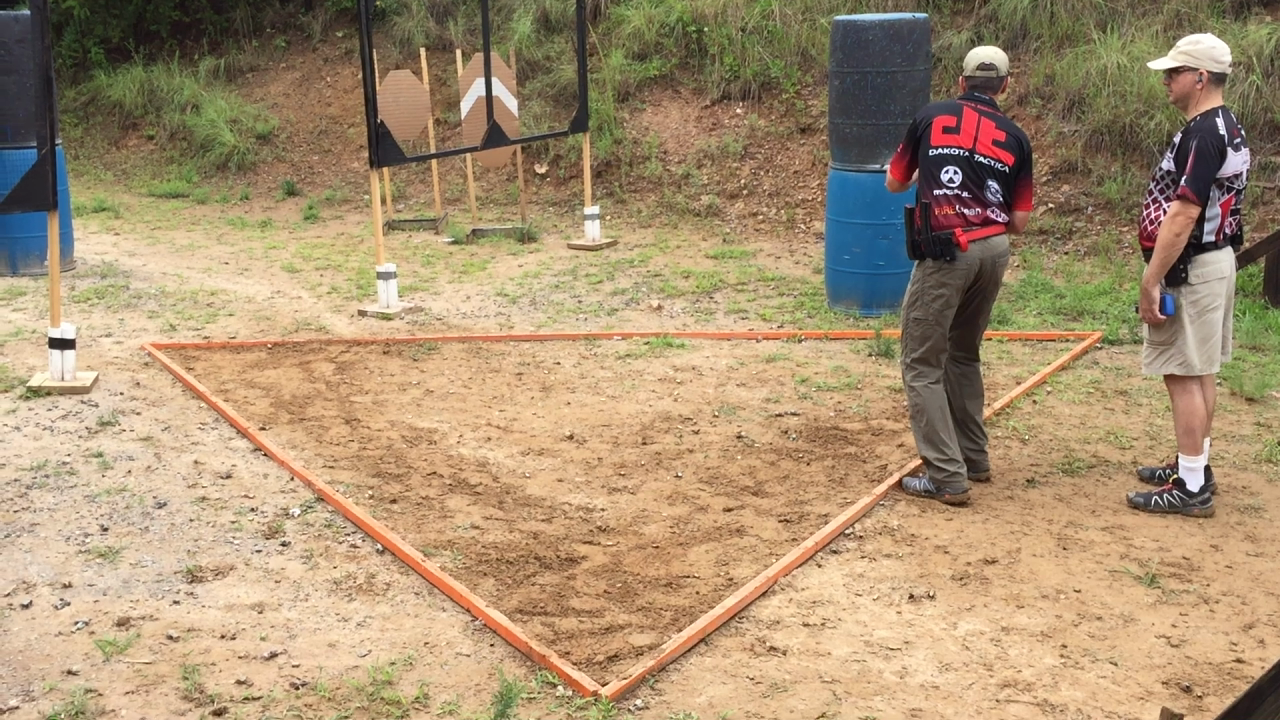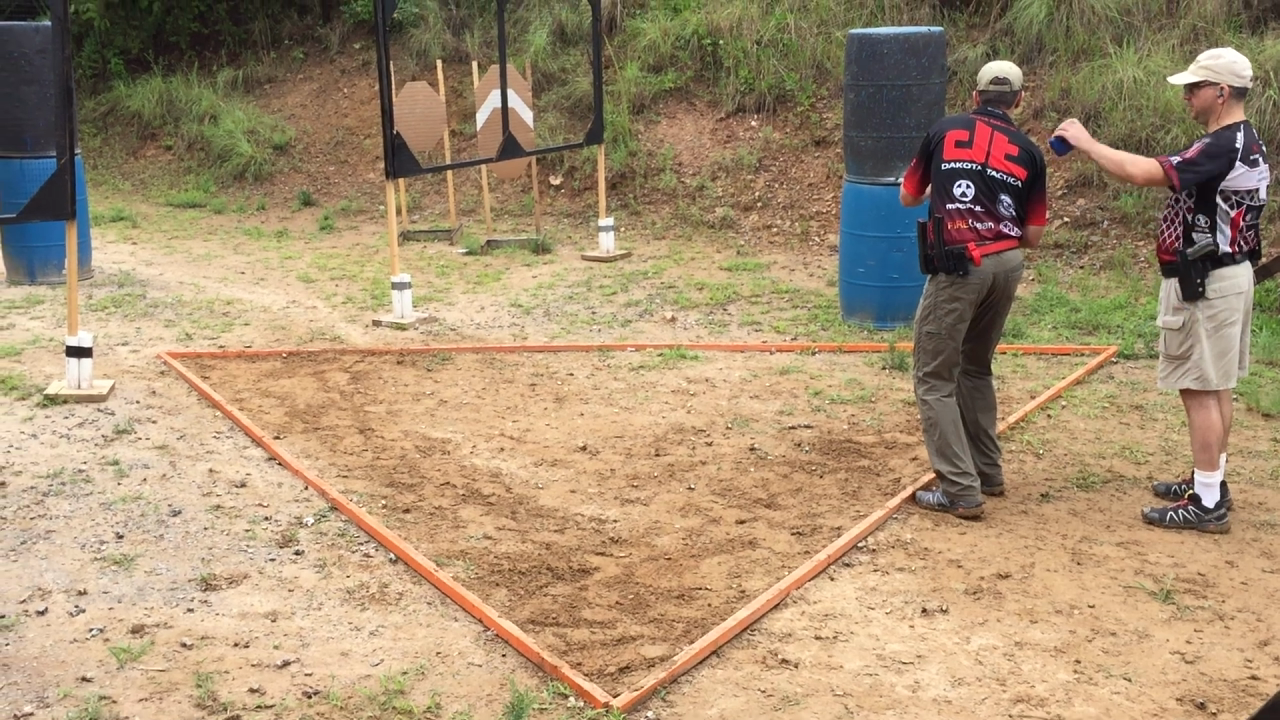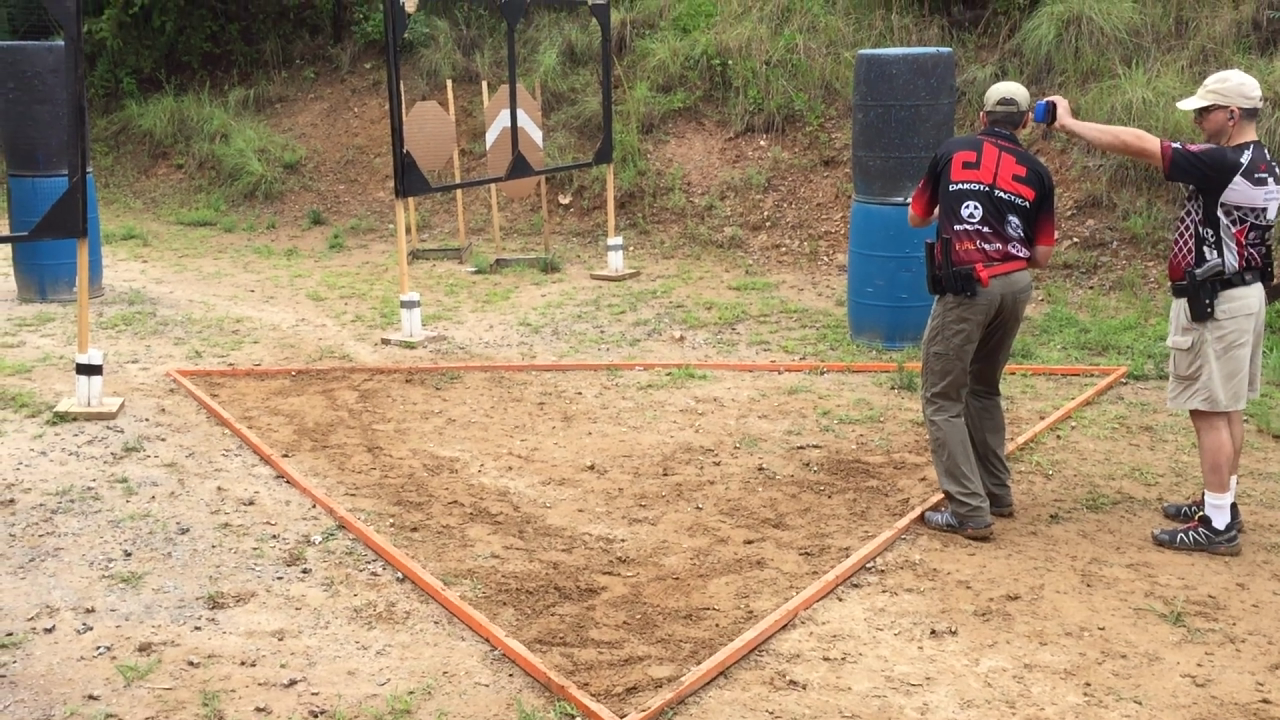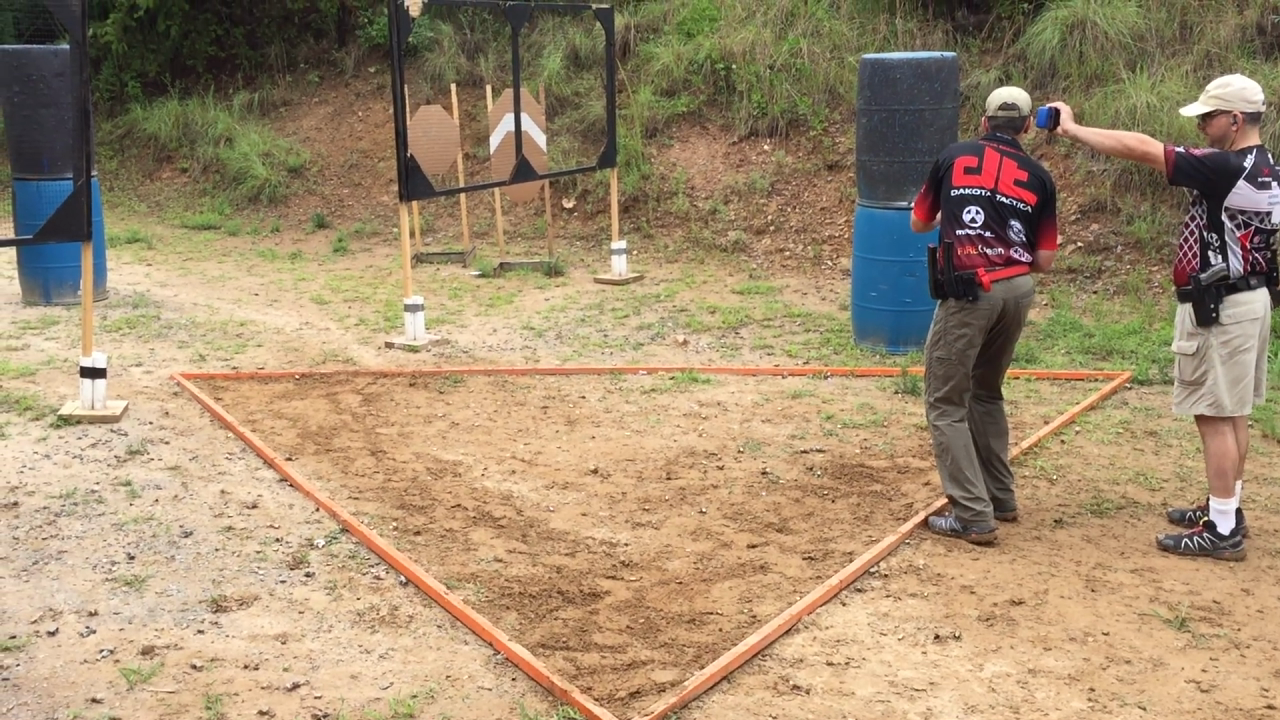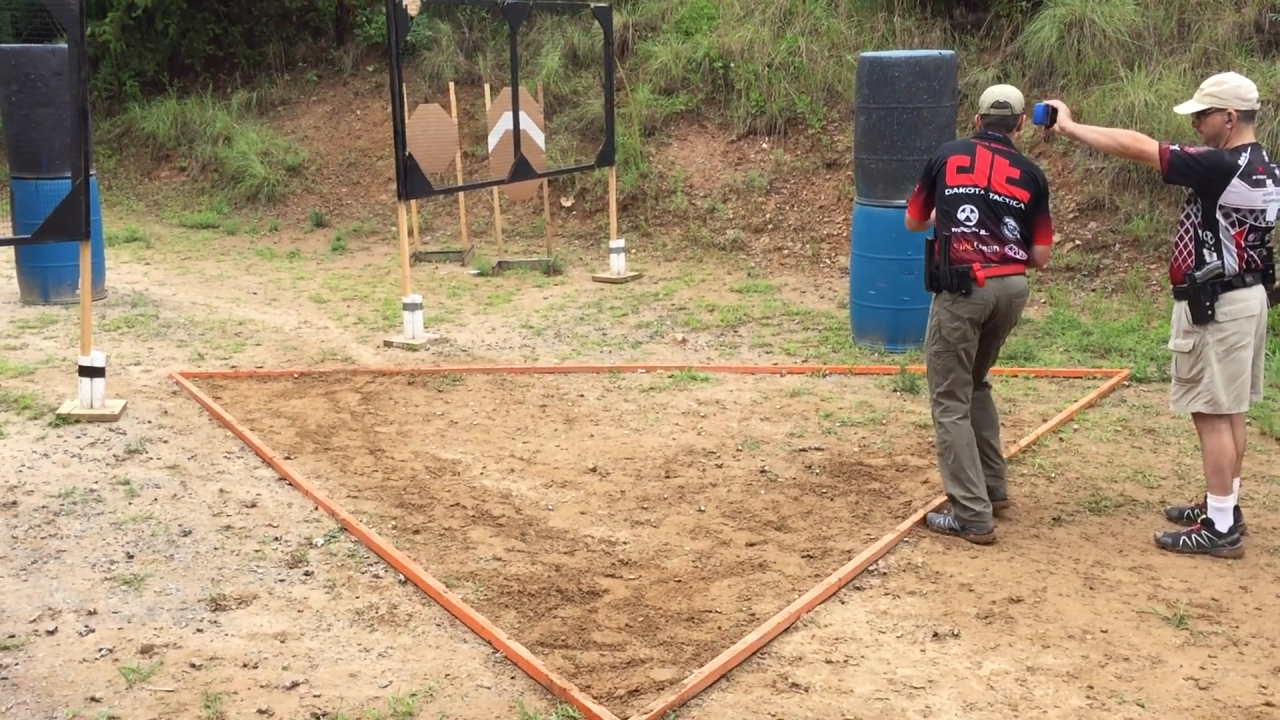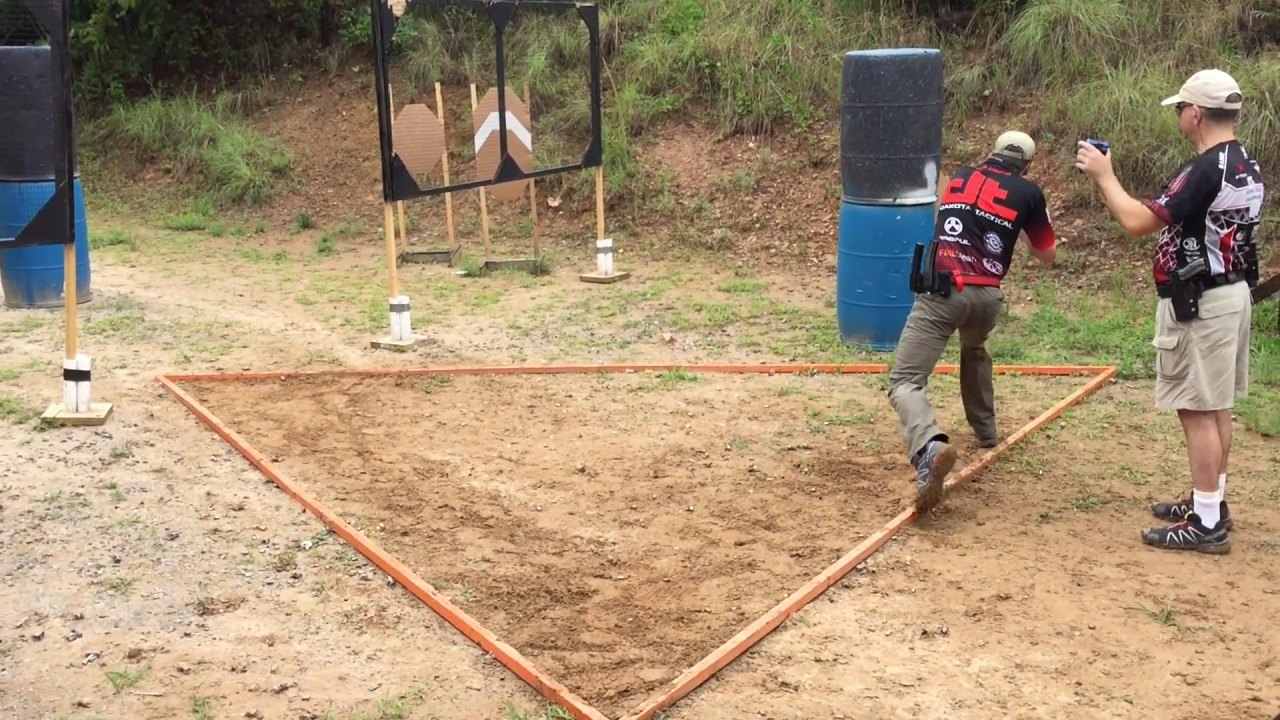
dt=0.5s
person 1, frame 1
left shoulder: (1203, 134)
right shoulder: (1225, 127)
left elbow: (1183, 215)
left wrist: (1151, 281)
left hip: (1189, 268)
right hip: (1212, 260)
left knee: (1185, 374)
right knee: (1200, 372)
left ankle: (1190, 487)
right ankle: (1193, 467)
person 1, frame 2
left shoulder: (1222, 147)
right shoulder: (1244, 142)
left elbow: (1146, 172)
left wrist: (1084, 142)
left hip: (1205, 283)
right hip: (1228, 274)
left knee: (1200, 389)
right knee: (1217, 385)
left ankle: (1207, 503)
right ankle: (1210, 483)
person 1, frame 3
left shoulder: (1225, 164)
left elbow: (1139, 145)
left wrist: (1070, 124)
left hip: (1214, 303)
left knee: (1210, 411)
right knee: (1227, 408)
left ankle: (1216, 525)
right ankle: (1220, 505)
person 1, frame 4
left shoulder: (1229, 169)
left elbow: (1143, 148)
left wrist: (1074, 130)
left hip: (1220, 308)
left knee: (1216, 417)
right knee: (1233, 413)
left ankle: (1222, 531)
right ankle: (1225, 509)
person 1, frame 5
left shoulder: (1222, 167)
left elbow: (1136, 147)
left wrist: (1070, 127)
left hip: (1215, 306)
left knee: (1213, 414)
right knee: (1231, 410)
left ankle: (1219, 528)
right ankle: (1223, 507)
person 1, frame 6
left shoulder: (1204, 171)
right shoulder: (1246, 166)
left elbow: (1138, 222)
left wrist: (1104, 175)
left hip: (1200, 302)
right hip: (1232, 293)
left knee: (1198, 411)
right knee: (1217, 406)
left ankle: (1206, 524)
right ankle: (1211, 501)
person 2, frame 1
left shoulder: (931, 117)
right shoulder: (1016, 138)
left elbow: (895, 183)
right elbow: (1019, 221)
left hip: (947, 253)
right hip: (994, 251)
left knee: (923, 363)
right knee: (963, 354)
left ankle: (947, 477)
right ankle: (974, 458)
person 2, frame 2
left shoulder: (944, 131)
right shoulder: (1029, 152)
left elbow: (909, 197)
right elbow: (1033, 235)
left hip: (961, 267)
right hip: (1007, 266)
left knee: (935, 377)
right knee: (975, 367)
left ankle: (960, 490)
right ankle: (988, 471)
person 2, frame 3
left shoulder: (951, 152)
right shoulder: (1037, 173)
left elbow: (916, 218)
right elbow: (1041, 256)
left hip: (968, 288)
right hip: (1015, 287)
left knee: (943, 397)
right knee: (983, 388)
left ankle: (969, 511)
right ankle: (996, 492)
person 2, frame 4
left shoulder: (953, 157)
right shoulder: (1039, 177)
left elbow: (919, 223)
right elbow: (1044, 260)
left hip: (969, 293)
right hip: (1018, 291)
left knee: (946, 402)
right knee: (986, 393)
left ankle: (973, 515)
right ankle: (1000, 497)
person 2, frame 5
left shoulder: (946, 155)
right shoulder: (1031, 174)
left elbow: (914, 222)
right elbow: (1040, 257)
left hip: (962, 290)
right hip: (1012, 288)
left knee: (951, 402)
right knee: (975, 386)
left ankle: (973, 516)
right ankle: (992, 489)
person 2, frame 6
left shoulder: (959, 178)
right shoulder: (1029, 194)
right elbow: (1046, 255)
left hip: (940, 292)
right hip: (986, 295)
left knee: (905, 382)
right knee: (975, 349)
left ankle: (932, 446)
right ankle: (984, 430)
